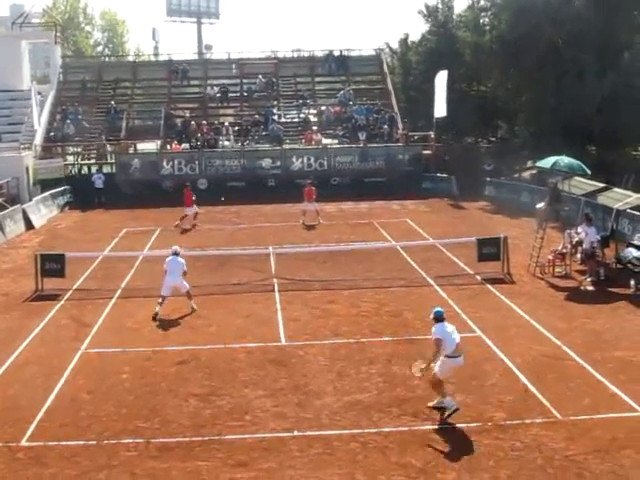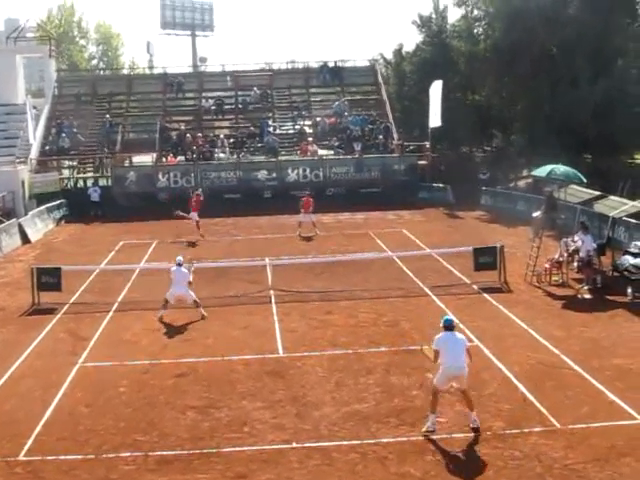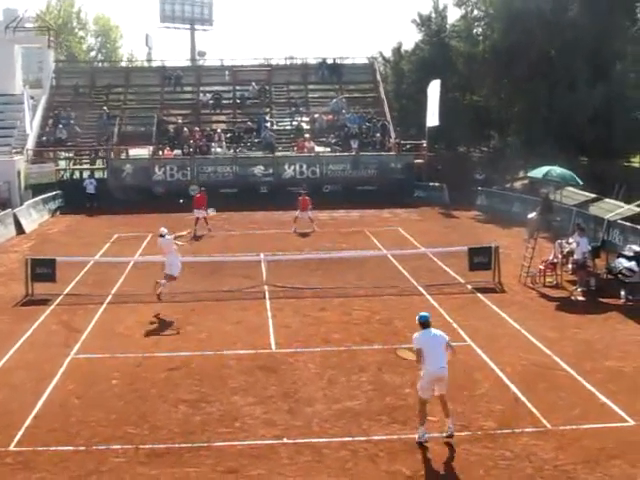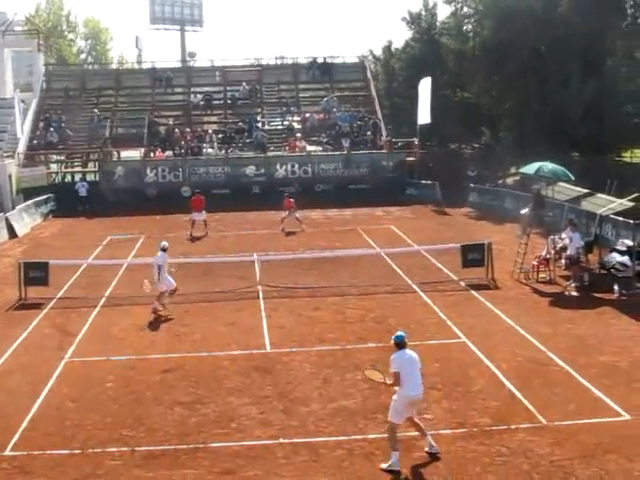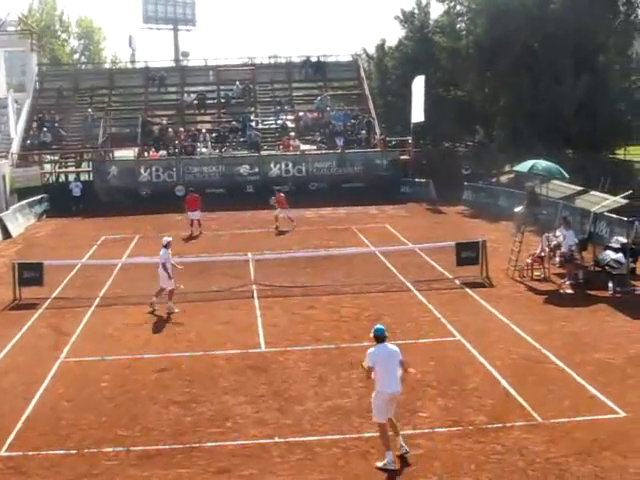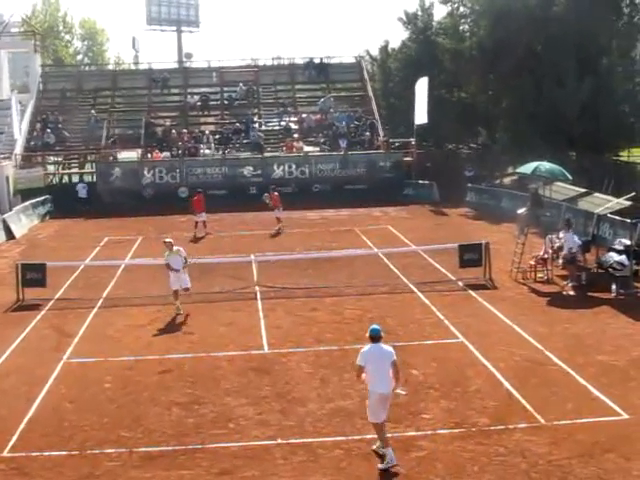
dt=0.4s
person 1, frame 1
left shoulder: (437, 329)
right shoulder: (451, 327)
left elbow: (437, 350)
left wrist: (427, 365)
left hip: (450, 360)
right hip: (459, 358)
left knee: (433, 382)
right knee: (436, 376)
left ankle: (451, 404)
right ankle: (441, 401)
person 1, frame 2
left shoulder: (439, 338)
right shoulder: (462, 337)
left elbow: (435, 360)
right elbow: (470, 358)
left wrist: (439, 362)
left hip: (447, 370)
right hip: (462, 370)
left knee: (434, 393)
right knee: (464, 392)
left ankle: (431, 424)
right ankle: (474, 421)
person 1, frame 3
left shoulder: (417, 337)
right shoulder: (440, 334)
left elbow: (419, 360)
right elbow: (452, 350)
left wrist: (419, 362)
left hip: (428, 372)
right hip: (442, 371)
left knee: (422, 403)
right knee: (443, 399)
left ankle: (422, 434)
right ankle: (450, 428)
person 1, frame 4
left shoulder: (395, 358)
right shoulder: (414, 355)
left elbow: (397, 382)
right elbow: (420, 376)
left wrist: (388, 383)
left hip: (404, 396)
right hip: (418, 394)
left knee: (392, 428)
right knee: (411, 418)
left ankle: (394, 462)
right ankle: (432, 446)
person 1, frame 5
left shoulder: (372, 352)
right shoulder: (395, 349)
left elbow: (368, 376)
right elbow: (405, 369)
left hip: (382, 392)
right hip: (396, 390)
left knee: (381, 426)
right knee: (389, 417)
left ankle: (390, 461)
right ankle: (402, 446)
person 1, frame 6
left shoulder: (365, 352)
right shoulder: (389, 350)
left elbow: (358, 375)
right elbow: (396, 372)
right wrist: (395, 385)
left hip: (375, 391)
right hip: (387, 390)
left knee: (377, 424)
right knee: (381, 421)
left ankle: (390, 458)
right ankle: (381, 447)
